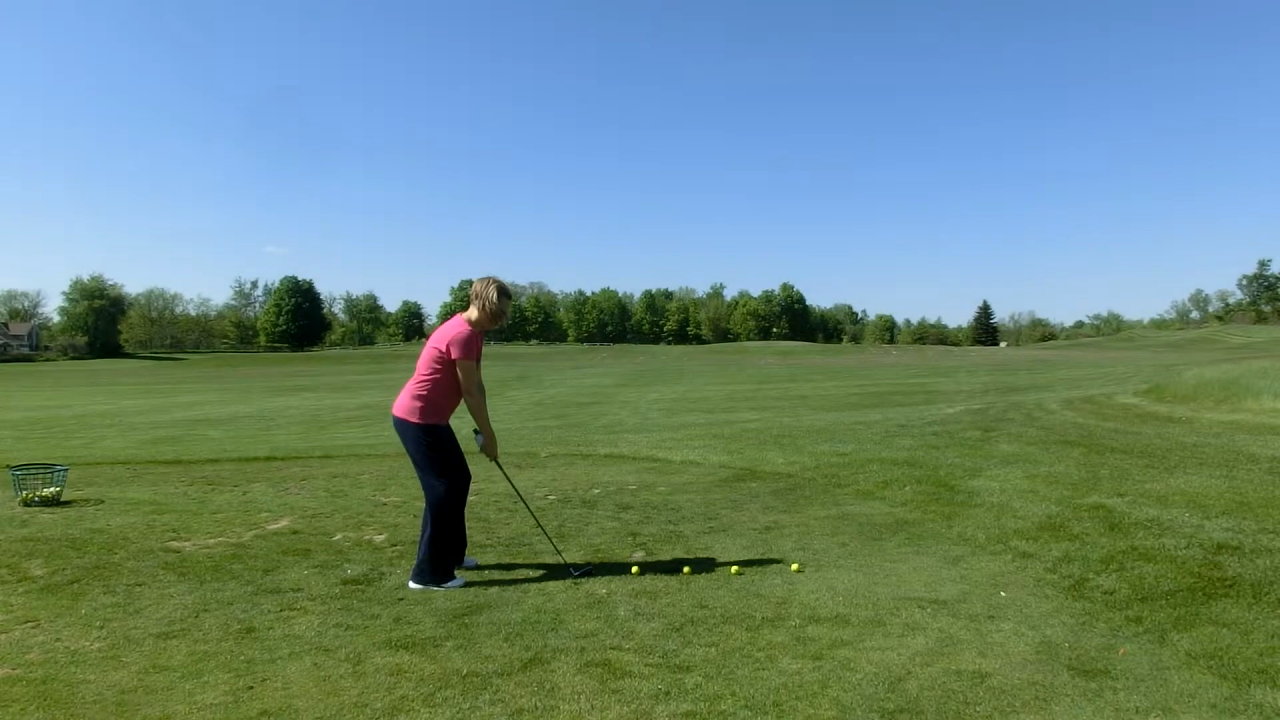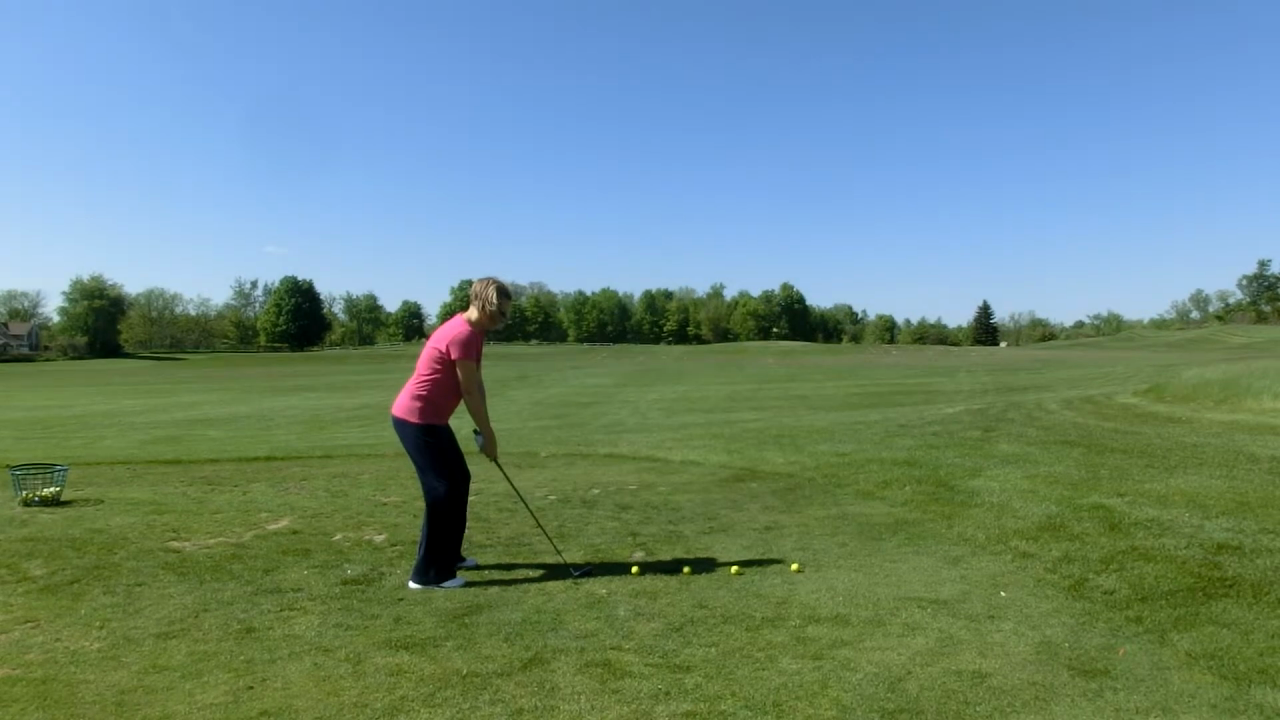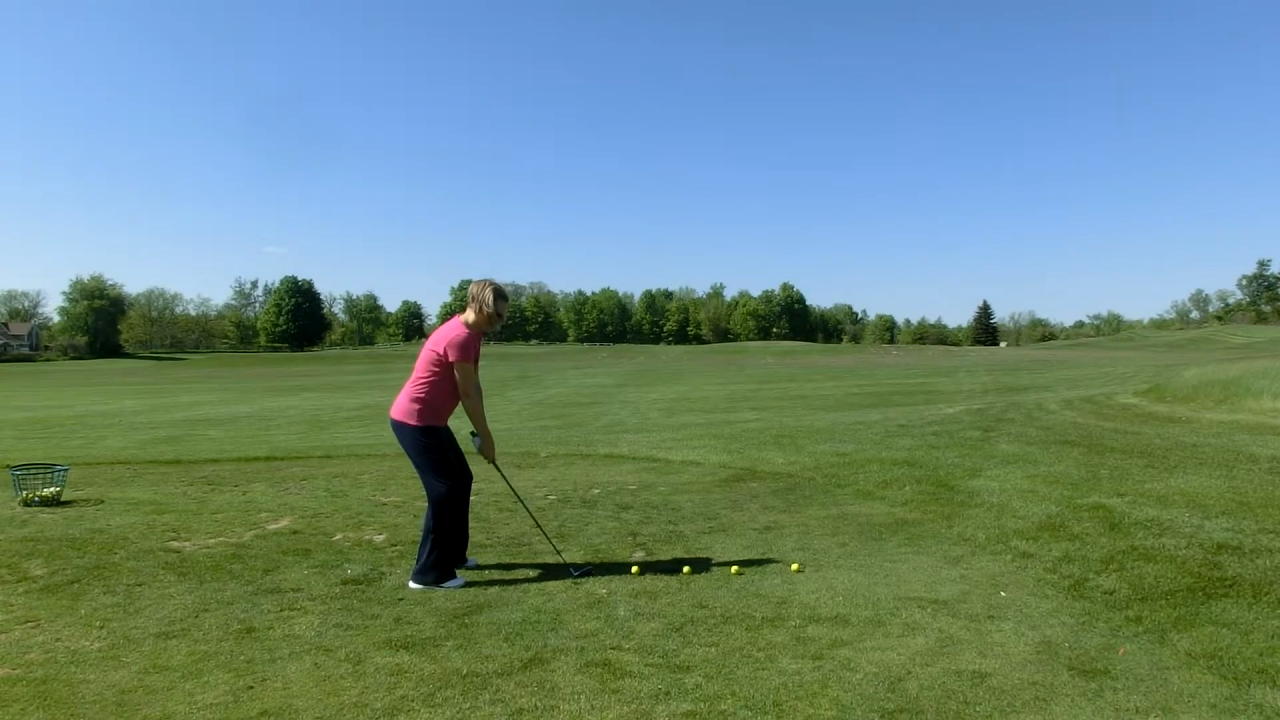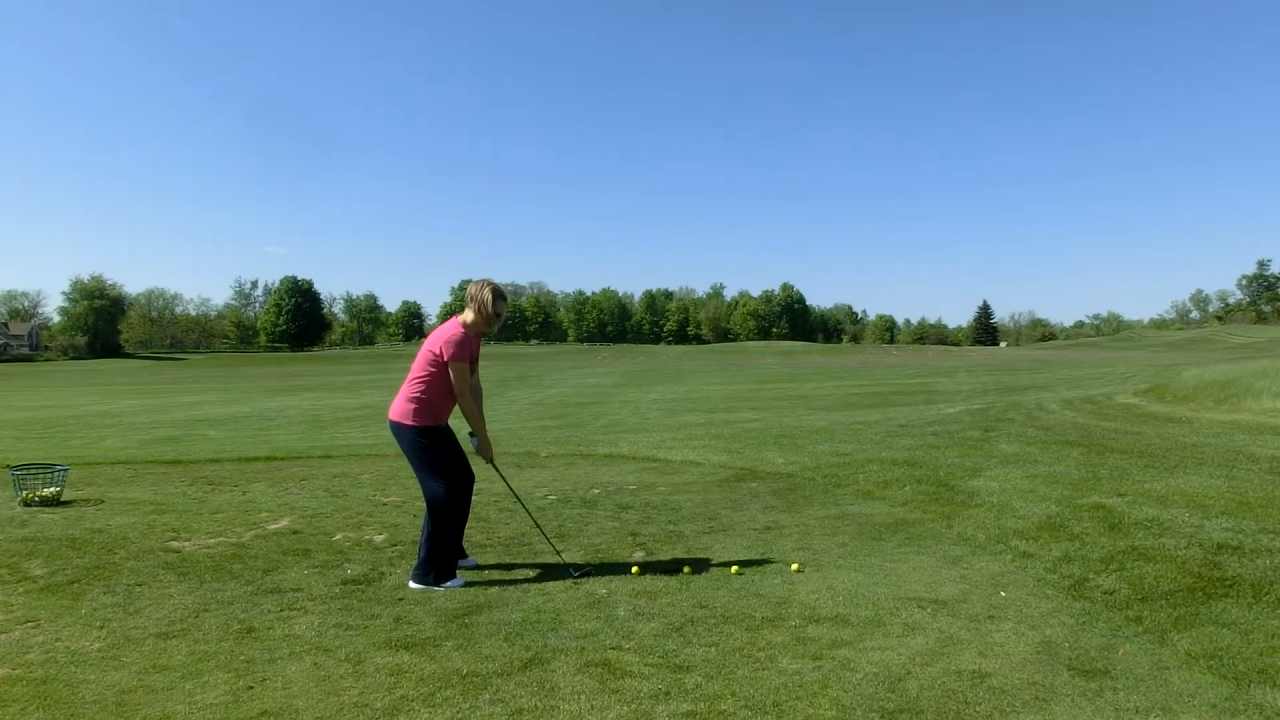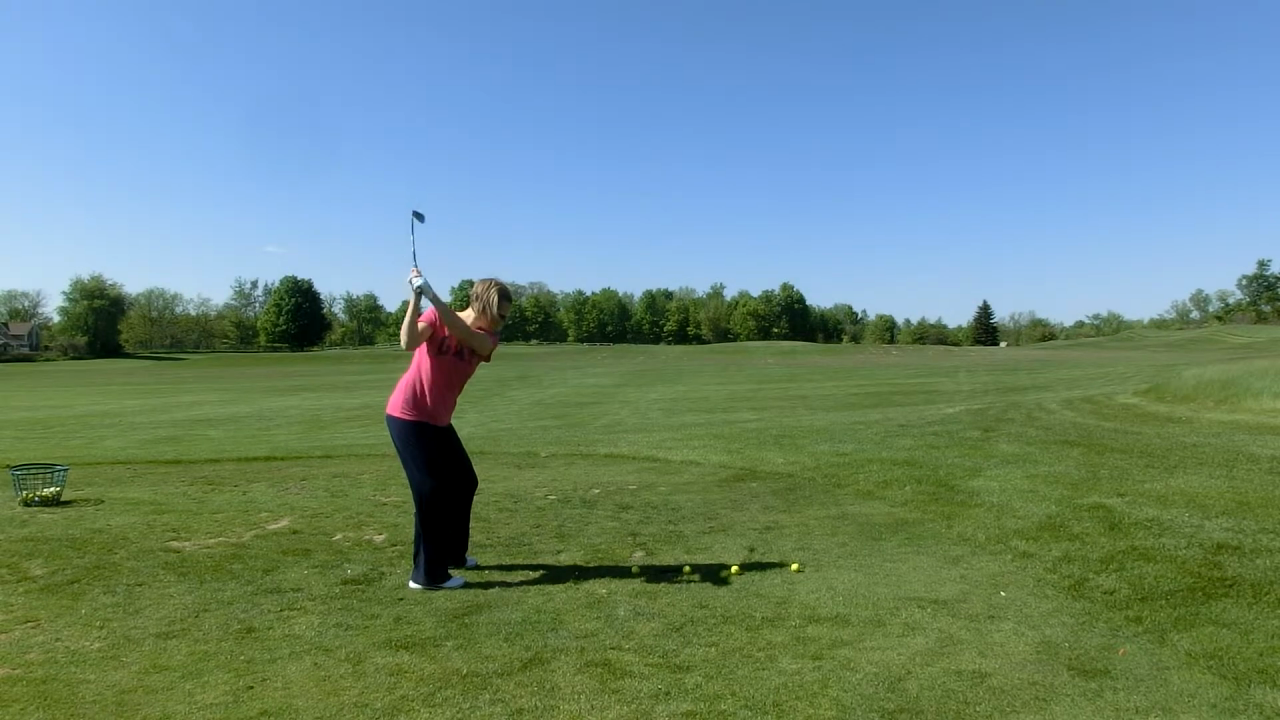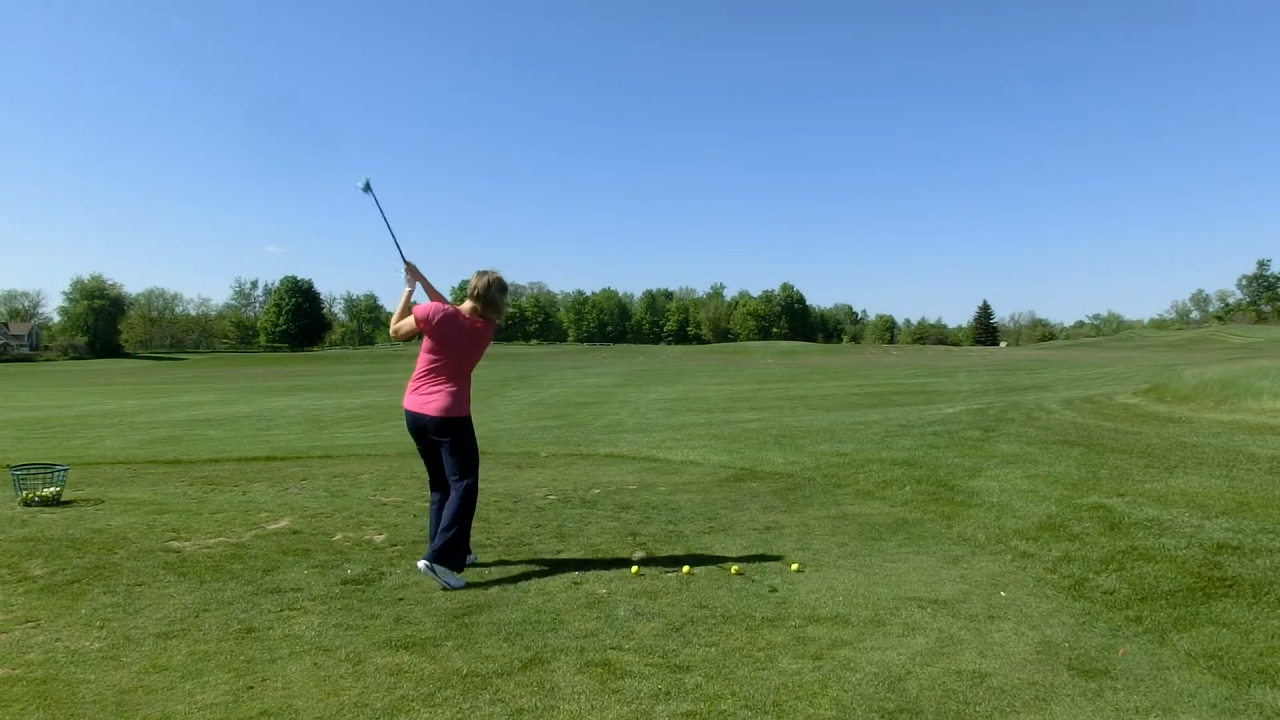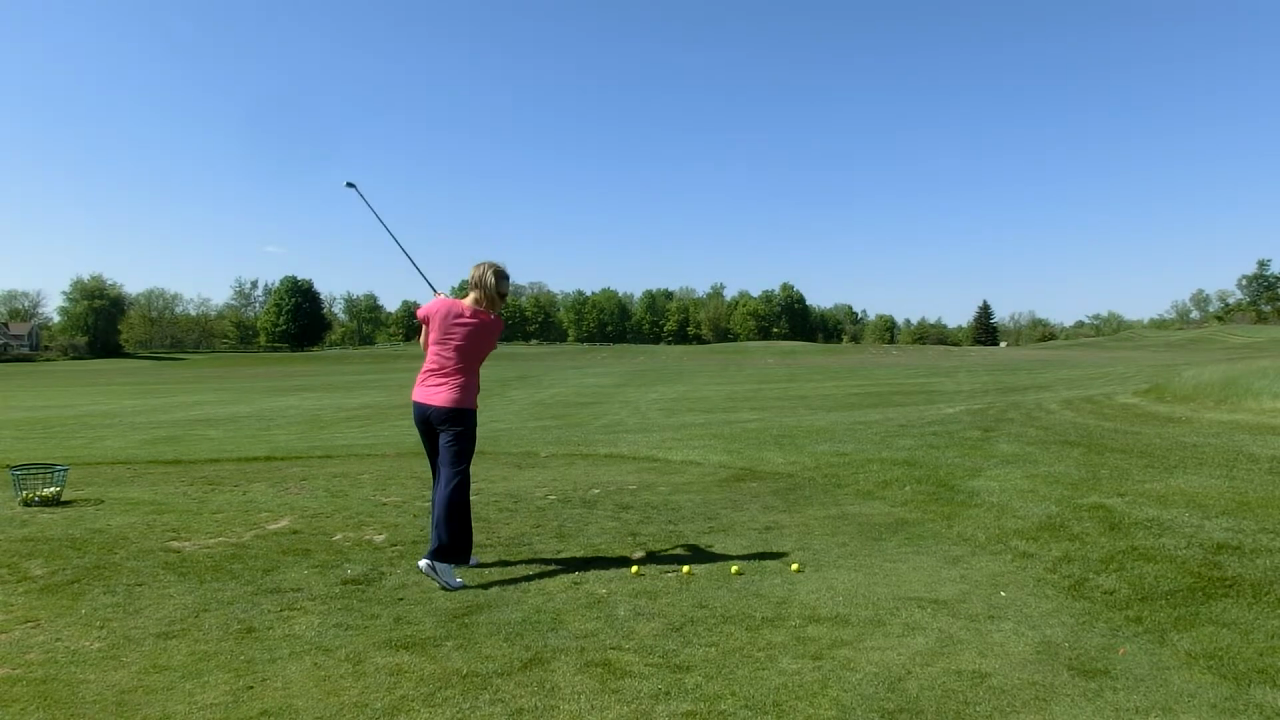
dt=0.7s
person 1, frame 1
left shoulder: (471, 331)
right shoulder: (462, 335)
left elbow: (477, 385)
right elbow: (470, 392)
left wrist: (485, 431)
right wrist: (488, 434)
left hip: (430, 417)
right hip: (417, 418)
left knee: (459, 480)
right knee: (442, 490)
left ankle: (449, 553)
right ankle: (429, 573)
person 1, frame 2
left shoulder: (472, 331)
right shoulder: (462, 335)
left elbow: (477, 386)
right elbow: (470, 392)
left wrist: (485, 431)
right wrist: (488, 435)
left hip: (429, 417)
right hip: (416, 418)
left knee: (458, 480)
right knee: (442, 490)
left ankle: (448, 554)
right ankle: (428, 573)
person 1, frame 3
left shoulder: (470, 333)
right shoulder: (460, 338)
left elbow: (474, 387)
right elbow: (467, 394)
left wrist: (482, 433)
right wrist: (486, 437)
left hip: (429, 419)
right hip: (415, 420)
left knee: (461, 480)
right knee: (445, 489)
left ankle: (451, 553)
right ankle: (428, 573)
person 1, frame 4
left shoulder: (471, 334)
right shoulder: (455, 337)
left elbow: (474, 385)
right elbow: (462, 394)
left wrist: (482, 432)
right wrist: (482, 437)
left hip: (431, 420)
right hip: (413, 420)
left knee: (462, 480)
right knee: (443, 490)
left ankle: (450, 551)
right ankle: (429, 573)
person 1, frame 5
left shoulder: (487, 339)
right shoulder: (434, 315)
left elbow: (464, 335)
right elbow: (409, 343)
left wrist: (433, 298)
right wrist: (416, 299)
left hip: (438, 419)
right hip: (408, 415)
left knee: (464, 482)
right knee: (431, 490)
left ankle: (451, 553)
right ankle: (428, 574)
person 1, frame 6
left shoulder: (433, 312)
right shoulder: (487, 328)
left elbow: (396, 332)
left wrist: (409, 290)
right wrist: (423, 281)
left hip: (413, 410)
right hip: (449, 414)
left knee: (441, 481)
right knee: (464, 485)
left ankle: (450, 550)
right ankle: (438, 558)
person 1, frame 7
left shoulder: (437, 307)
right shoulder: (493, 325)
left hip: (422, 403)
right hip: (456, 407)
left knee: (444, 477)
right knee: (453, 479)
left ankle: (453, 549)
right ankle: (437, 557)
